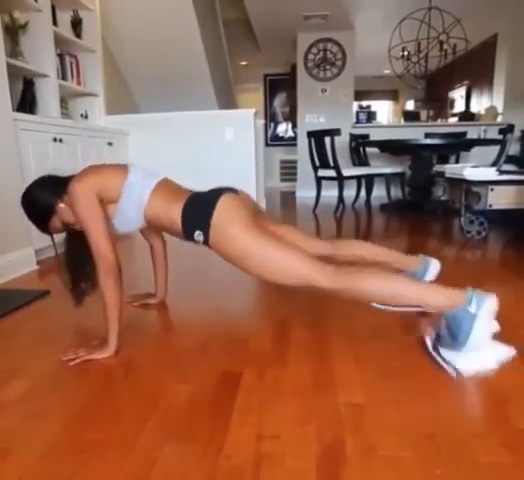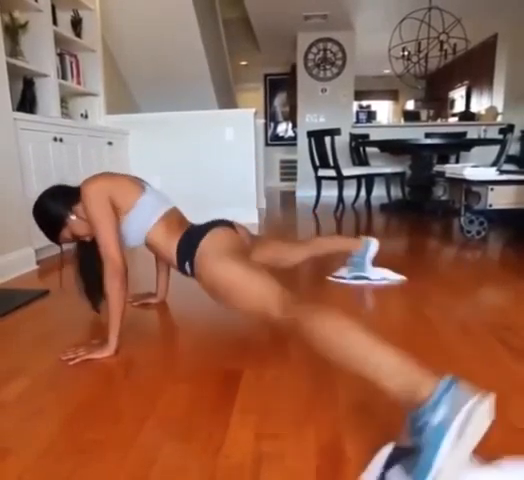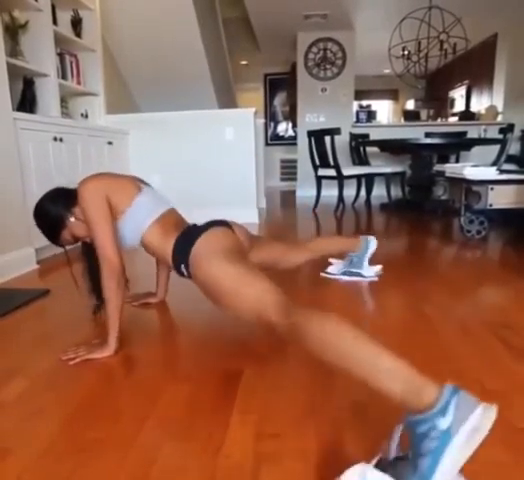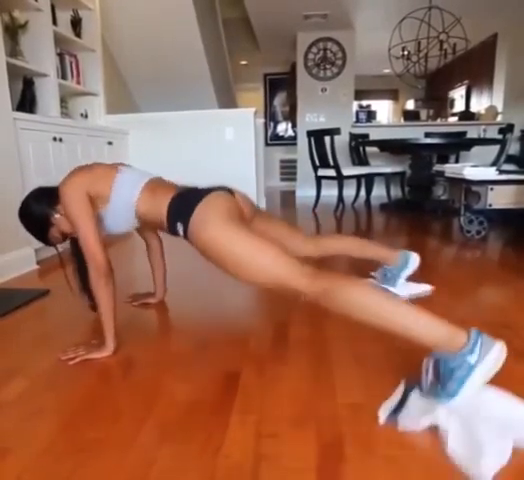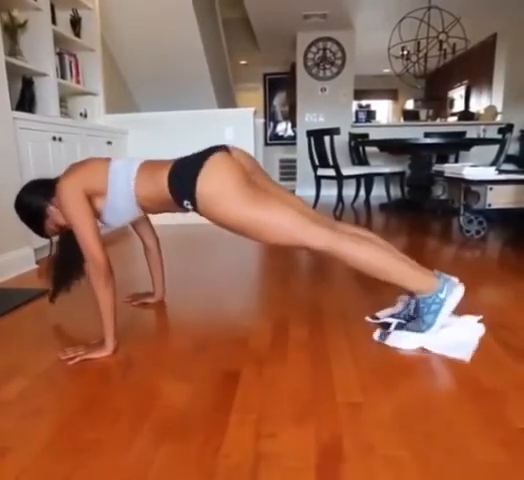
dt=0.3s
person 1, frame 1
left shoulder: (81, 190)
right shoulder: (107, 189)
left elbow: (107, 265)
right elbow: (154, 233)
left wrist: (110, 343)
right wrist: (159, 294)
left hip: (214, 217)
right hip: (224, 204)
left knee: (327, 276)
right knee: (320, 247)
left ankle: (461, 303)
right ankle: (416, 265)
person 1, frame 2
left shoulder: (94, 189)
right shoulder: (118, 190)
left elbow: (115, 264)
left wrist: (111, 343)
right wrist: (159, 292)
left hip: (209, 249)
right hip: (221, 233)
left knee: (289, 311)
right knee: (297, 250)
right ankle: (358, 245)
person 1, frame 3
left shoulder: (90, 191)
right shoulder: (117, 188)
left elbow: (111, 265)
left wrist: (110, 342)
right wrist: (159, 293)
left hip: (204, 250)
right hip: (223, 232)
left knee: (285, 314)
right knee: (296, 252)
right ankle: (357, 245)
person 1, frame 4
left shoulder: (71, 192)
right shoulder: (97, 189)
left elbow: (100, 268)
right elbow: (151, 236)
left wrist: (109, 342)
right wrist: (159, 293)
left hip: (201, 215)
right hip: (216, 200)
left knee: (308, 282)
right knee: (311, 246)
left ankle: (462, 344)
right ankle: (396, 257)
person 1, frame 5
left shoulder: (69, 190)
right shoulder: (98, 187)
left elbow: (97, 263)
right elbow: (147, 233)
left wrist: (107, 342)
right wrist: (158, 292)
left hip: (205, 179)
right hip: (222, 162)
left knee: (321, 237)
right knee: (324, 225)
left ankle: (434, 293)
right ankle: (418, 274)
